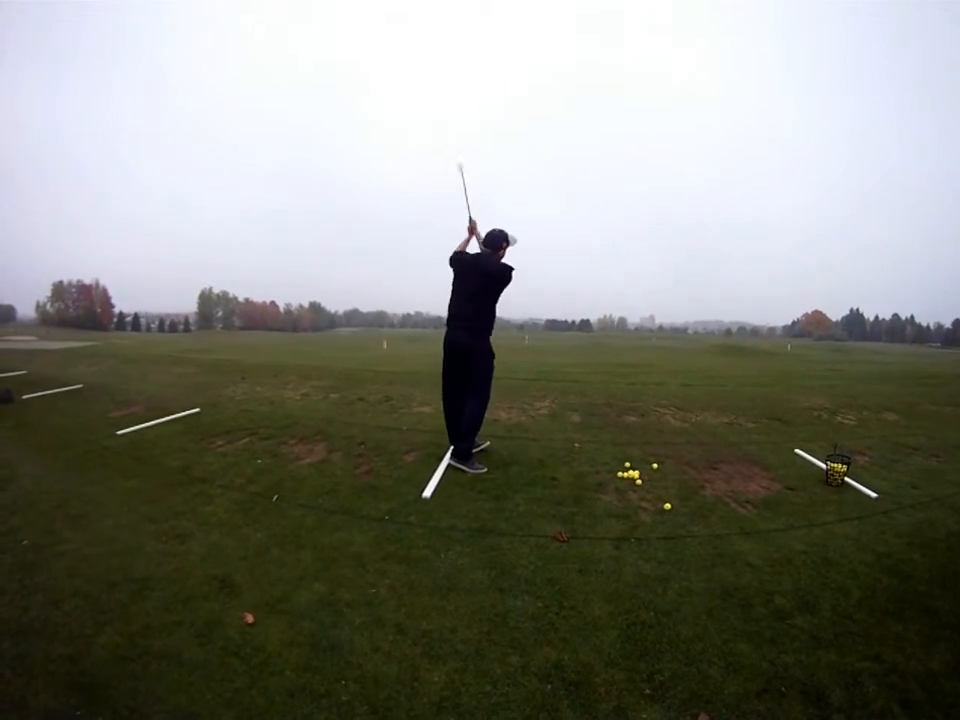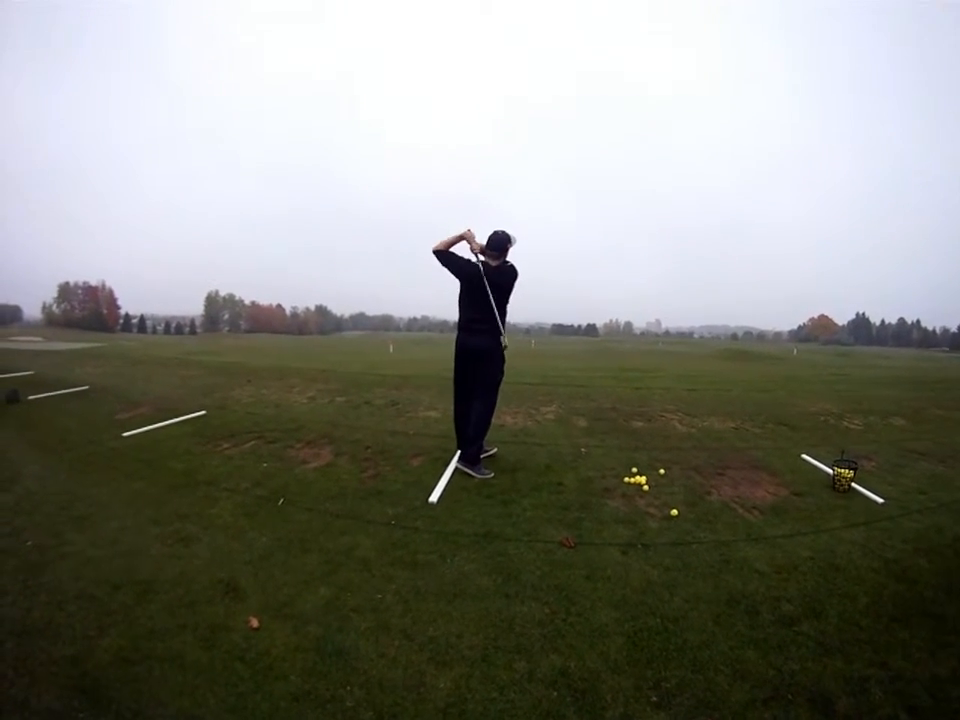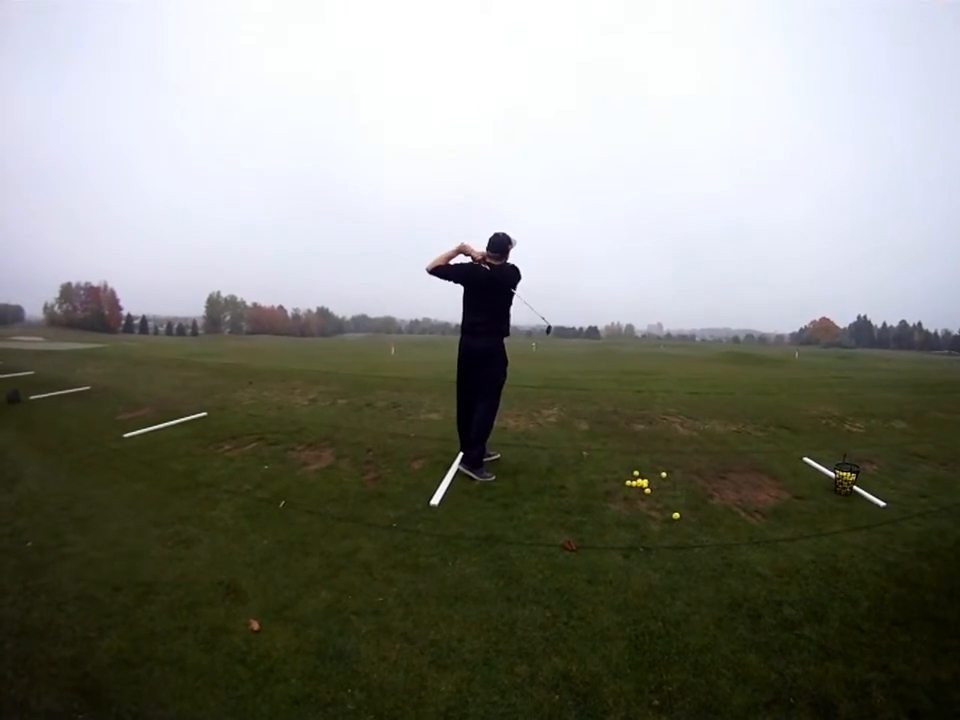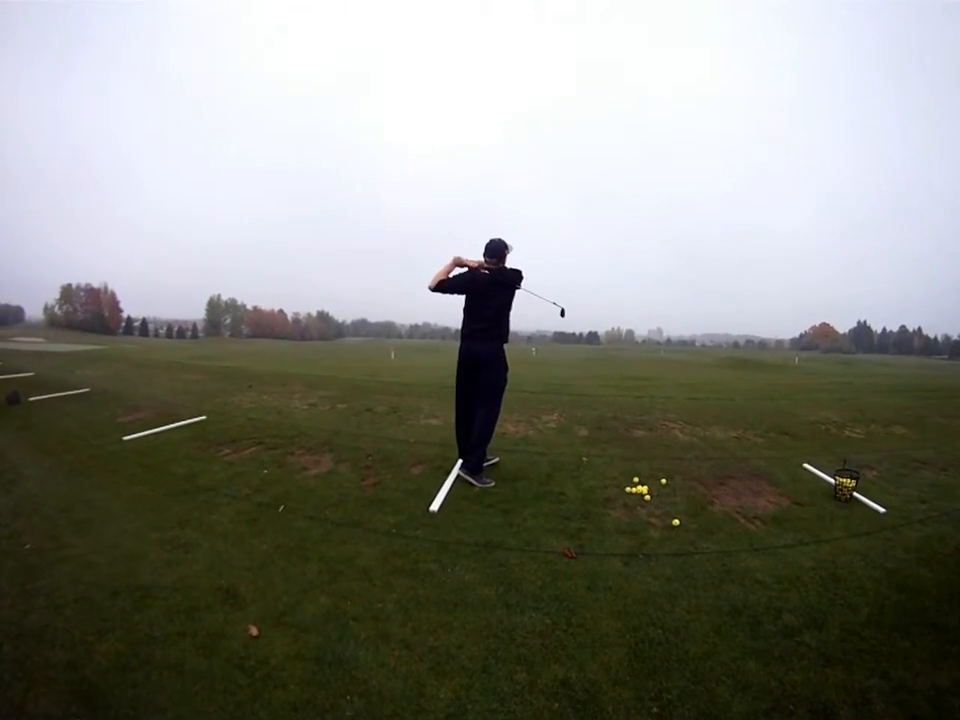
dt=0.3s
person 1, frame 1
left shoulder: (462, 262)
right shoulder: (503, 272)
left wrist: (471, 235)
right wrist: (477, 234)
left hip: (452, 336)
right hip: (476, 341)
left knee: (454, 392)
right knee: (478, 395)
left ankle: (461, 441)
right ankle: (461, 453)
person 1, frame 2
left shoulder: (469, 270)
right shoulder: (510, 274)
left elbow: (438, 250)
right elbow: (496, 263)
left wrist: (462, 237)
right wrist: (478, 247)
left hip: (464, 341)
right hip: (489, 345)
left knee: (464, 397)
right knee: (484, 399)
left ankle: (470, 446)
right ankle: (469, 457)
person 1, frame 3
left shoulder: (471, 272)
right shoulder: (512, 274)
left elbow: (432, 268)
left wrist: (459, 250)
right wrist: (480, 256)
left hip: (467, 343)
right hip: (492, 346)
left knee: (467, 399)
right knee: (487, 402)
left ankle: (472, 450)
right ankle: (472, 460)
person 1, frame 4
left shoulder: (472, 278)
right shoulder: (513, 278)
left elbow: (435, 285)
left wrist: (454, 263)
right wrist: (477, 265)
left hip: (468, 349)
right hip: (492, 351)
left knee: (466, 405)
right knee: (487, 407)
left ankle: (470, 455)
right ankle: (472, 465)
